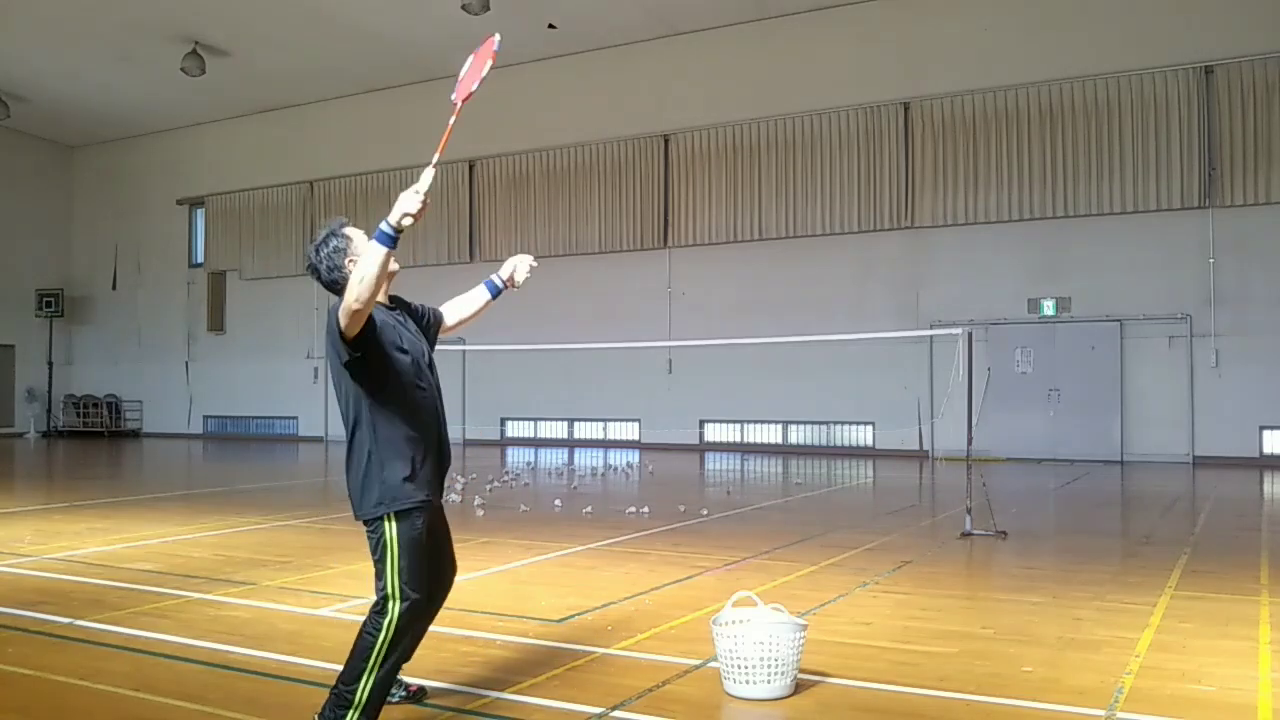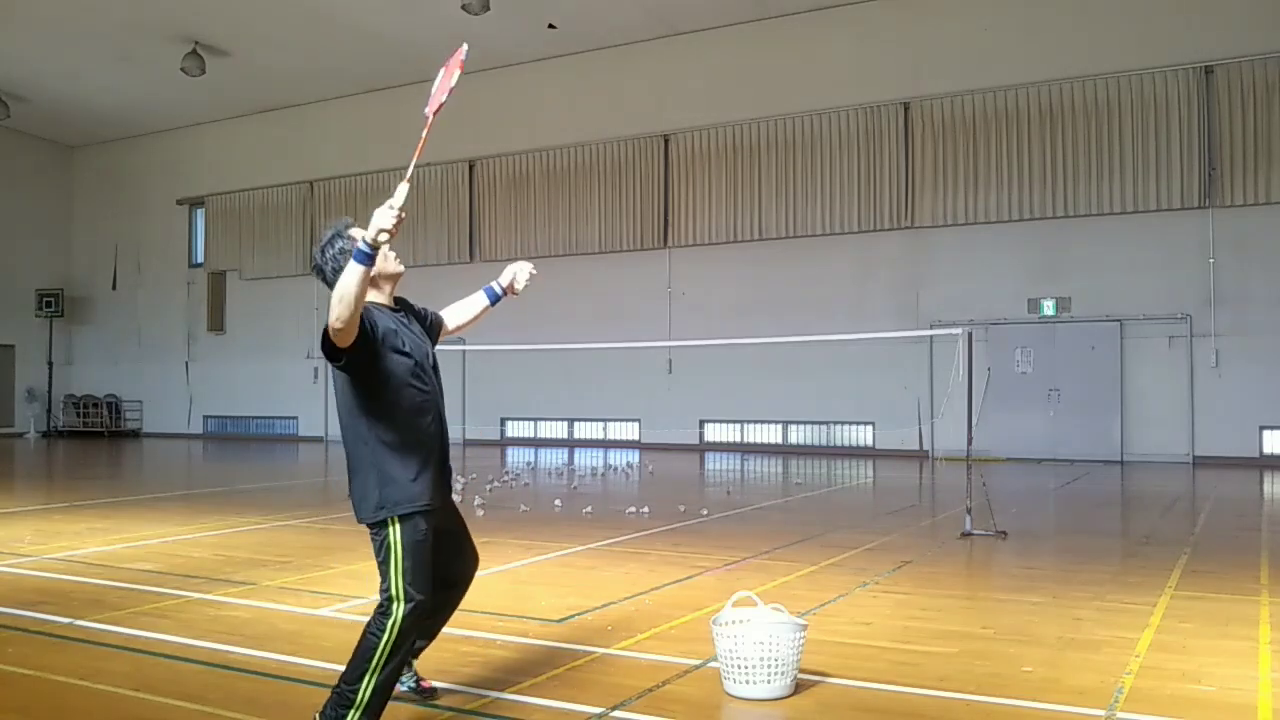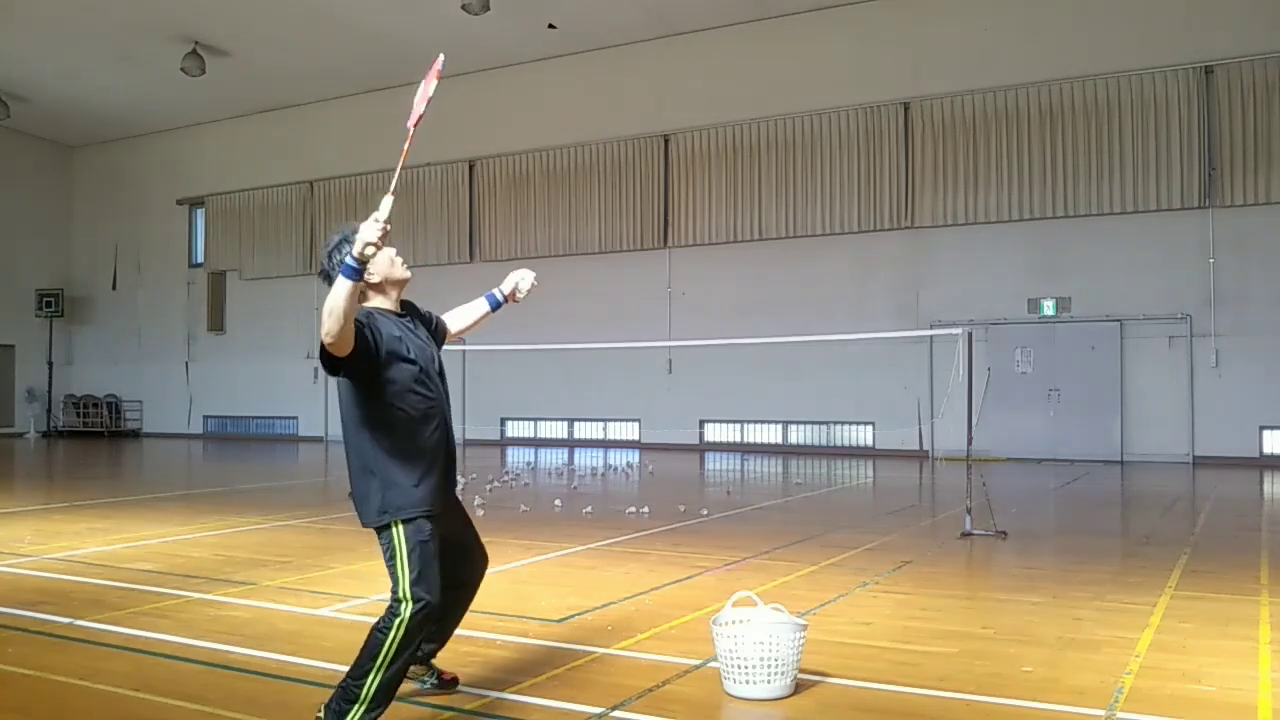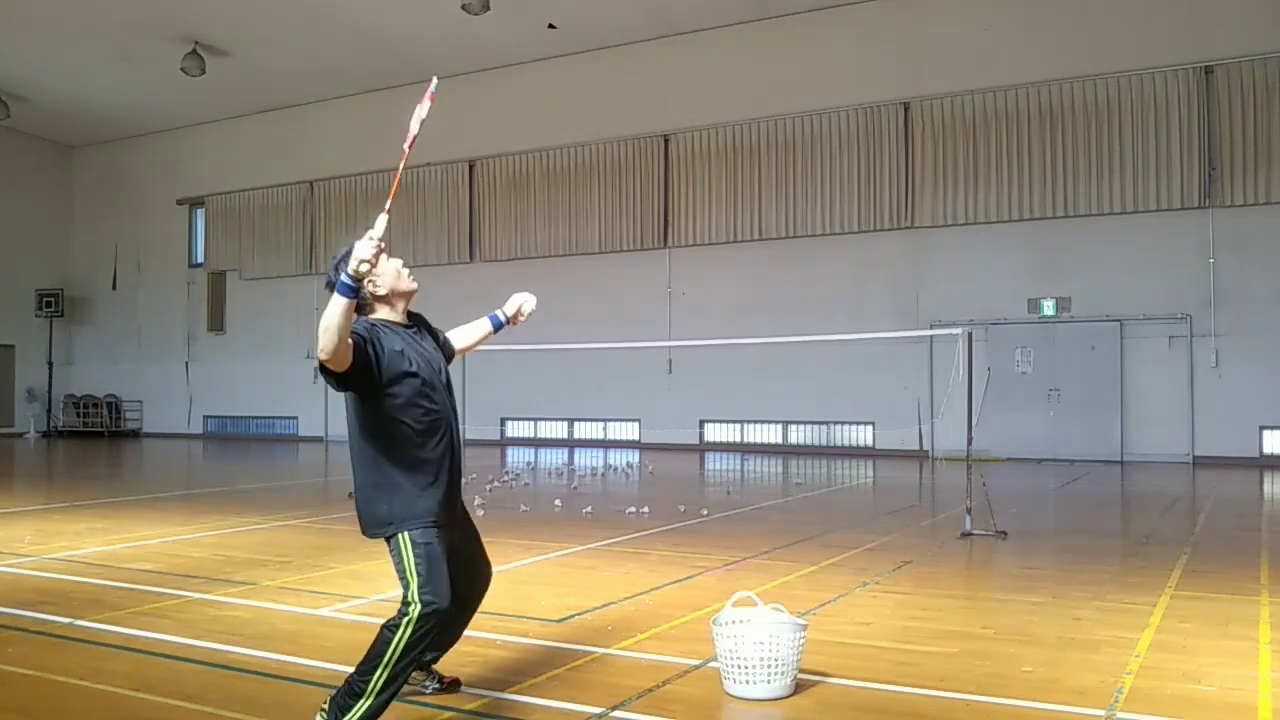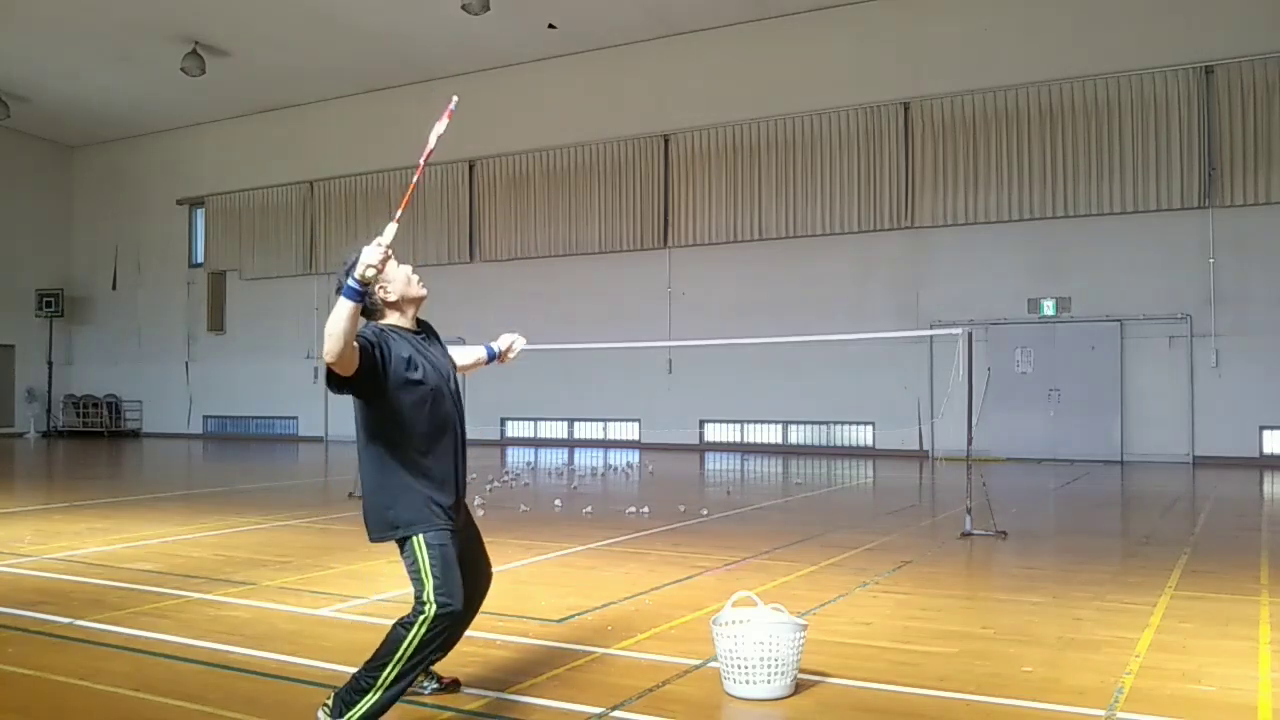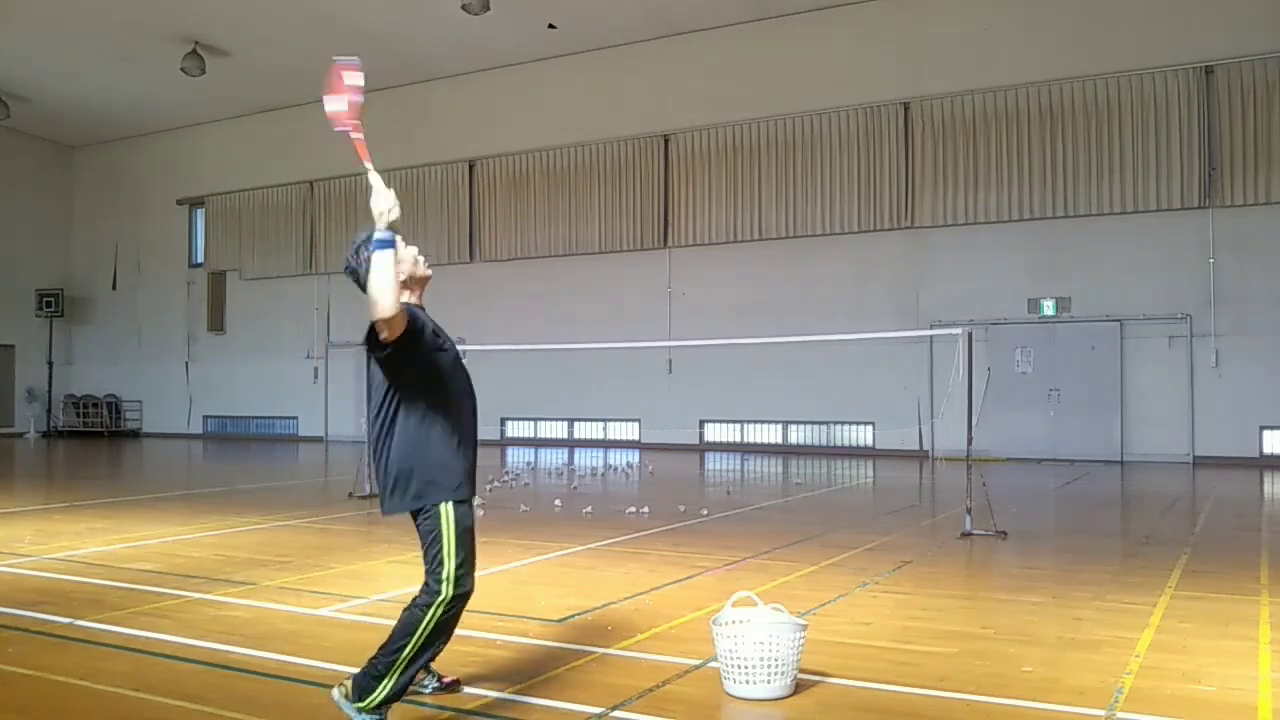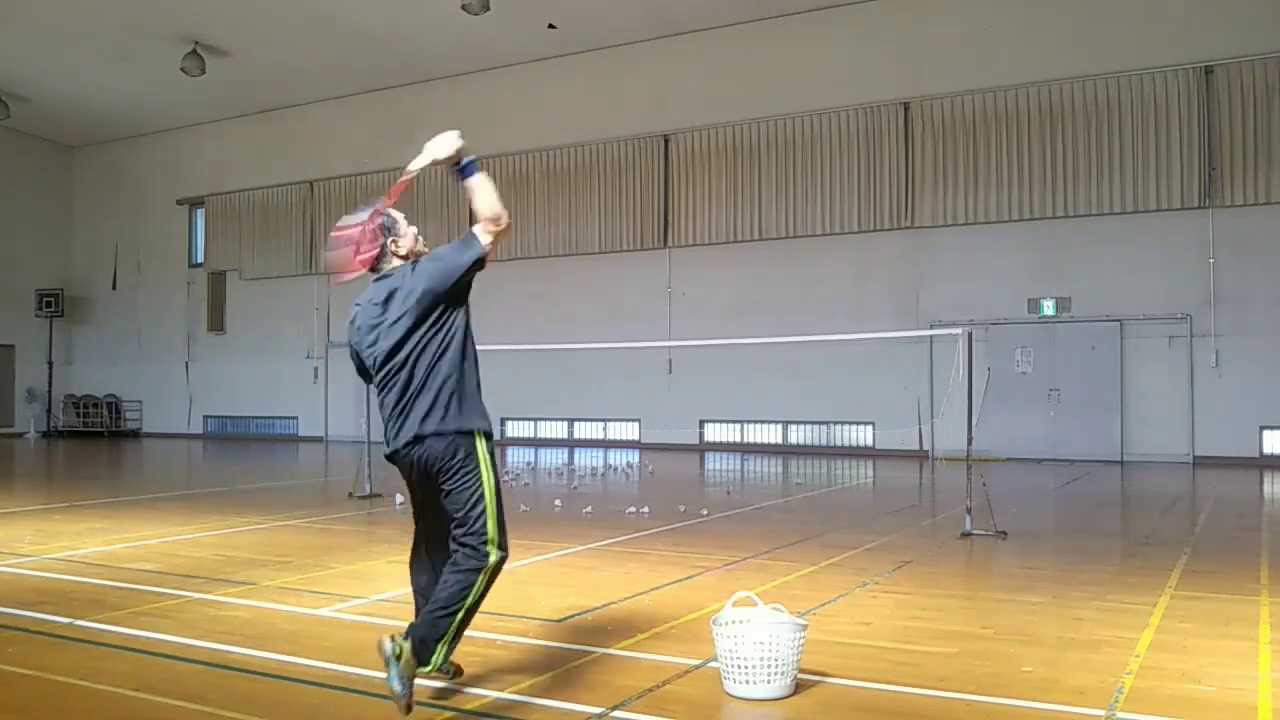
dt=0.1s
person 1, frame 1
left shoulder: (401, 312)
right shoulder: (360, 321)
left elbow: (447, 317)
right elbow: (354, 306)
left wrist: (499, 280)
right wrist: (390, 230)
left hip: (423, 481)
right hip: (390, 487)
left knee: (437, 579)
right knee: (401, 600)
person 1, frame 2
left shoulder: (404, 313)
right shoulder: (358, 325)
left elbow: (446, 321)
right elbow: (338, 321)
left wrist: (499, 288)
right wrist: (370, 243)
left hip: (428, 485)
right hip: (392, 489)
left knee: (458, 570)
right knee: (405, 602)
left ankle: (397, 666)
person 1, frame 3
left shoulder: (410, 316)
right shoulder: (365, 327)
left elbow: (446, 325)
right elbow: (331, 335)
left wrist: (499, 295)
right wrist: (352, 259)
left hip: (436, 485)
right hip: (397, 493)
left knee: (469, 569)
right knee: (418, 601)
left ankle: (416, 661)
person 1, frame 4
left shoulder: (416, 329)
right shoulder: (369, 340)
left elbow: (451, 343)
right elbow: (329, 352)
left wrist: (501, 317)
right wrist: (349, 278)
left hip: (441, 495)
right hip: (402, 502)
left knee: (472, 578)
right knee: (427, 603)
left ankle: (417, 666)
person 1, frame 5
left shoulder: (420, 343)
right shoulder: (375, 347)
right elbow: (334, 357)
left wrist: (491, 351)
right wrist: (355, 283)
left hip: (441, 497)
right hip: (412, 504)
left knee: (473, 580)
right knee: (437, 607)
left ankle: (417, 672)
person 1, frame 6
left shoulder: (417, 321)
right shoulder: (400, 321)
right elbow: (384, 310)
right wrist: (383, 232)
left hip: (437, 470)
right hip: (429, 477)
left knee: (449, 577)
right knee: (449, 585)
left ankle: (414, 666)
person 1, frame 7
left shoulder: (366, 308)
right shoulder: (434, 275)
right elbow: (492, 224)
right wrist: (462, 163)
left hip: (408, 441)
right hip: (453, 430)
left knee: (433, 545)
right knee: (481, 551)
left ankle: (425, 655)
right ankle: (418, 650)
